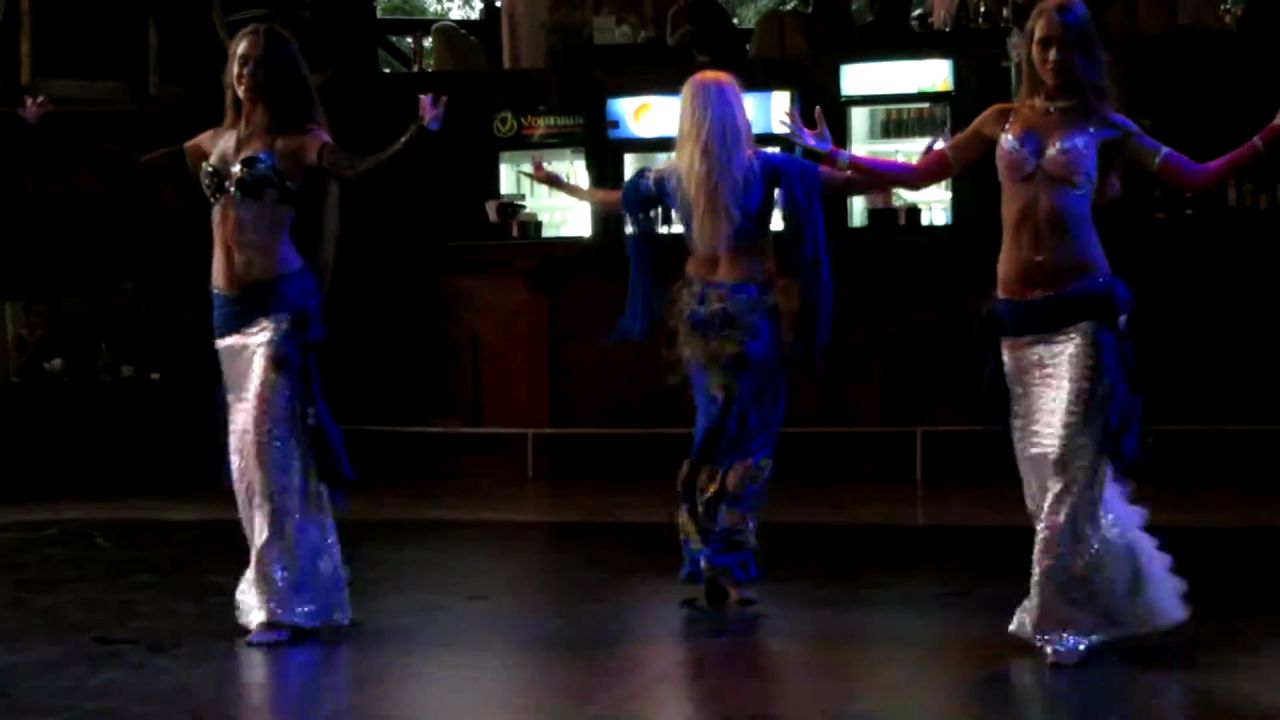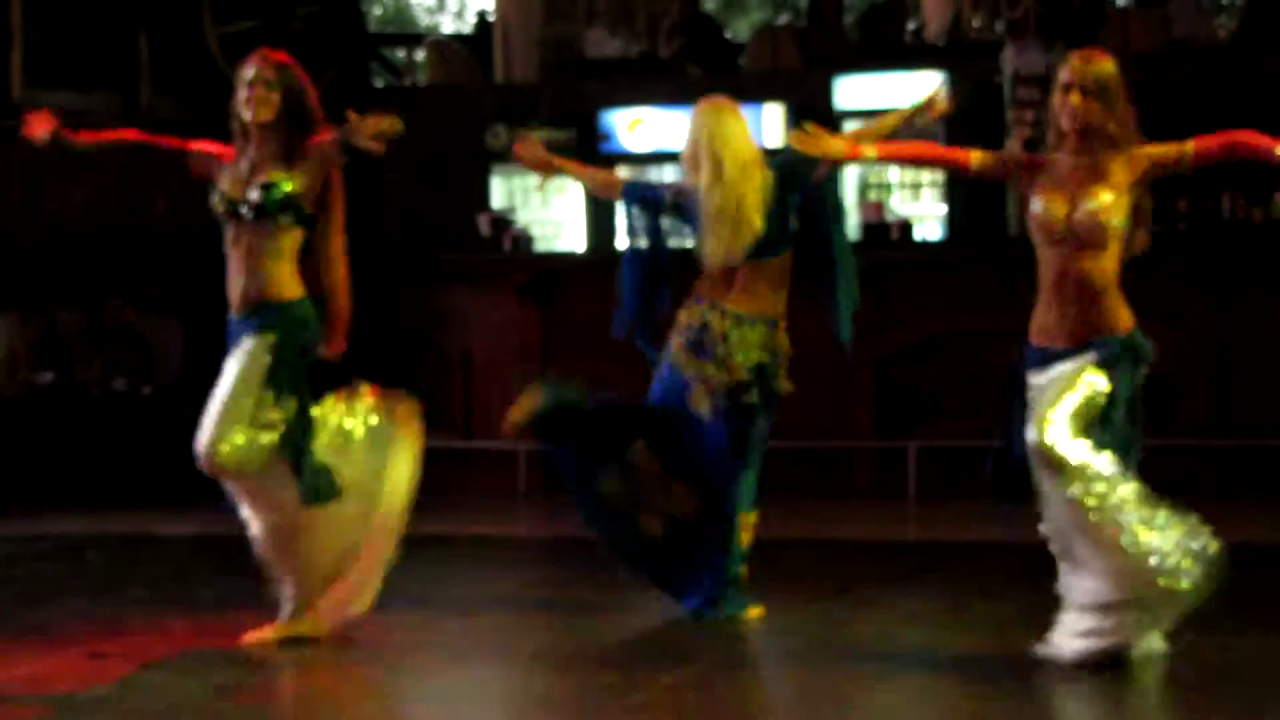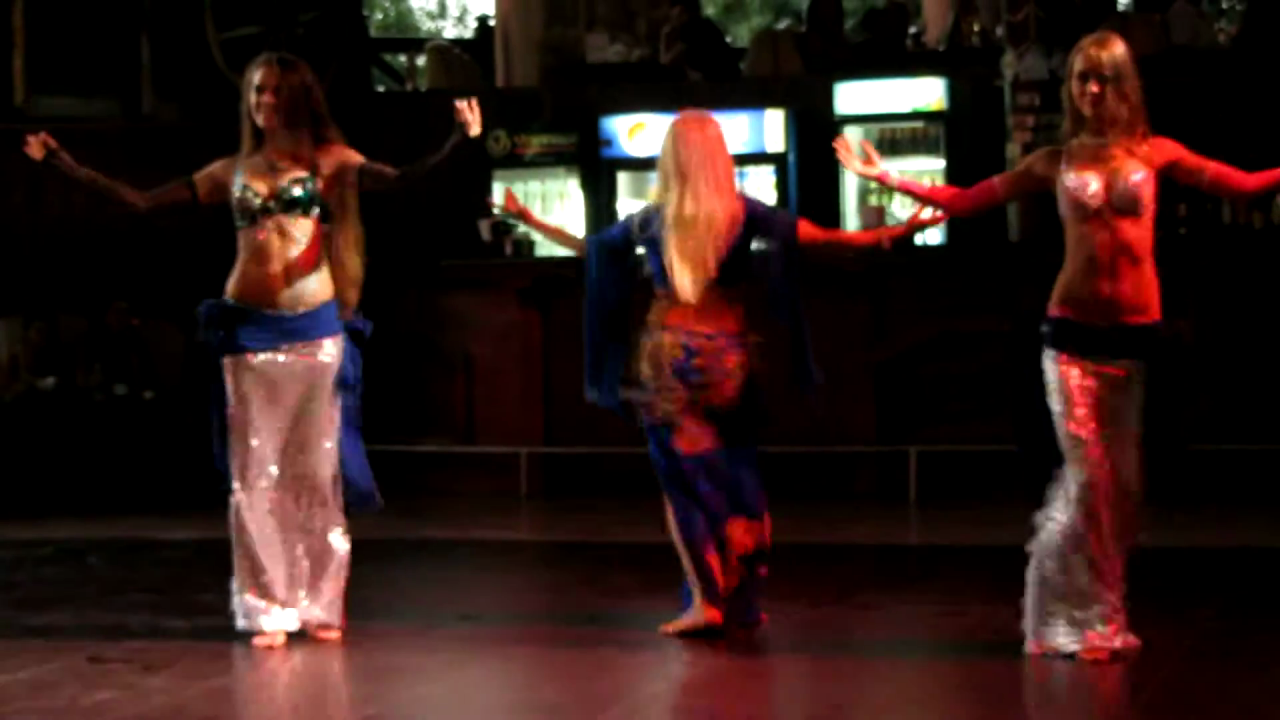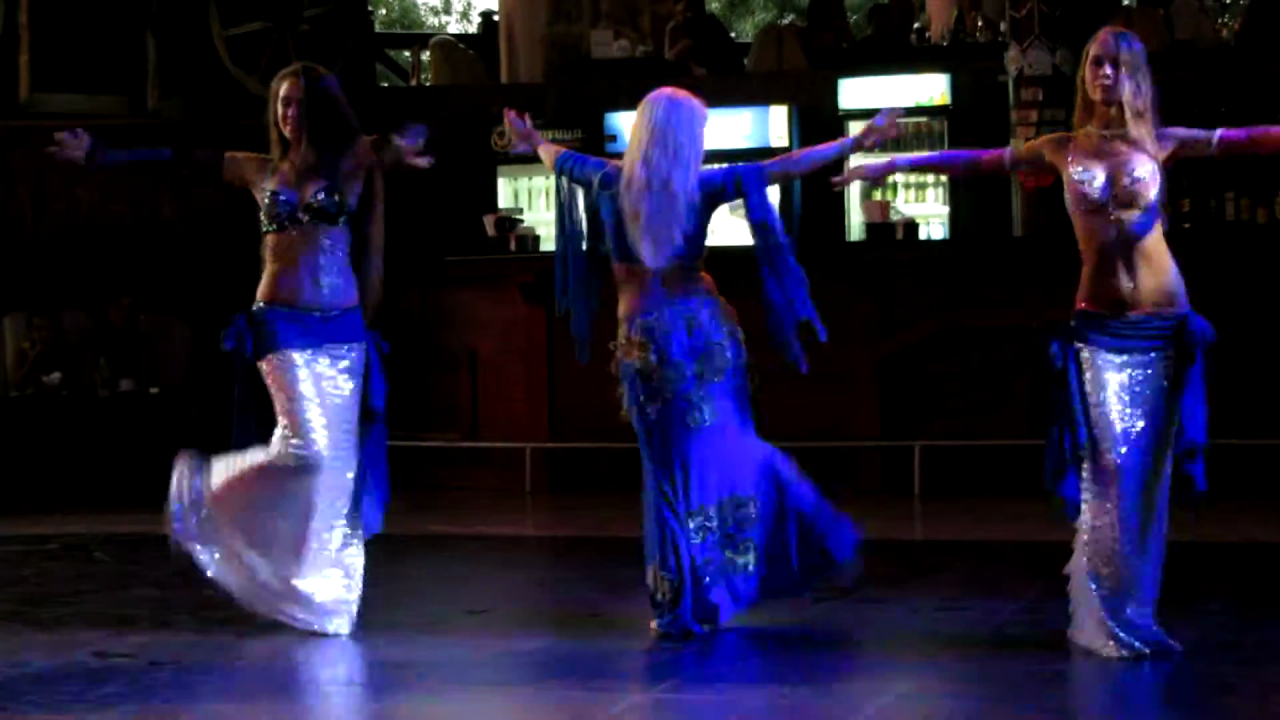
dt=1s
person 1, frame 1
left shoulder: (1105, 124)
right shoulder: (1001, 119)
left elbow: (1194, 177)
right elbow: (919, 174)
right wrist: (837, 156)
left hip: (1082, 305)
right hip: (1017, 311)
left knee: (1066, 459)
right knee: (1041, 464)
left ankle: (1061, 620)
right ankle: (1092, 600)
person 1, frame 2
left shoulder: (1133, 165)
right shoulder: (1033, 170)
left elbow: (1228, 145)
right elbow: (952, 158)
right wrist: (859, 151)
left hip: (1107, 350)
right hip: (1046, 355)
left knee: (1057, 440)
right knee: (1069, 492)
left ankle: (1166, 564)
right ankle: (1112, 618)
person 1, frame 3
left shoulder: (1154, 152)
right shoulder: (1053, 161)
right elbow: (963, 201)
right wrist: (884, 176)
left hip: (1137, 335)
right hip: (1073, 334)
left knee: (1123, 480)
right knee: (1086, 477)
left ankle: (1102, 614)
right ankle: (1075, 619)
person 1, frame 4
left shoulder: (1159, 142)
right shoulder: (1060, 147)
right elbow: (977, 161)
right wrist: (897, 163)
left hip: (1163, 323)
right hip: (1099, 327)
left knee: (1148, 470)
right knee: (1110, 467)
left ankle: (1131, 612)
right ankle: (1105, 617)
person 2, frame 1
left shoulder: (300, 139)
right shoulder: (216, 141)
left elbow: (356, 168)
right elbow: (137, 164)
left wrist: (418, 132)
left hip: (280, 303)
right hip: (229, 309)
left knee: (270, 446)
right knee: (250, 449)
left ankle: (288, 599)
right ankle: (275, 589)
person 2, frame 2
left shoulder: (311, 155)
right shoulder: (224, 162)
left elbow: (353, 138)
right elbow: (142, 141)
left wrist: (369, 133)
right wrist: (64, 138)
left hip: (281, 322)
right hip: (246, 326)
left knee: (221, 448)
right knee: (271, 462)
right ankle: (310, 595)
person 2, frame 3
left shoulder: (330, 160)
right shoulder: (232, 170)
left elbow: (404, 181)
right elbow: (144, 201)
left wrist: (462, 142)
right wrist: (63, 162)
left hip: (314, 326)
right hip: (247, 328)
left knee: (315, 466)
right knee: (257, 469)
left ankle: (321, 605)
right ankle: (270, 607)
person 2, frame 4
left shoulder: (352, 161)
right shoulder: (254, 168)
left elbow: (410, 148)
right elbow: (176, 162)
left wrist: (403, 147)
right wrist: (96, 152)
left hip: (341, 326)
right hip: (279, 325)
left knee: (336, 462)
right knee: (306, 451)
left ankle: (315, 598)
right ankle: (209, 490)
person 3, frame 1
left shoulder: (670, 174)
right shoulder: (761, 165)
left elbow: (615, 199)
right elbow: (846, 182)
left wrist: (562, 186)
left hip: (697, 303)
right hip: (751, 306)
left knee: (714, 429)
right knee: (753, 432)
left ankle: (708, 555)
right ankle: (728, 549)
person 3, frame 2
left shoulder: (689, 193)
right shoulder: (778, 176)
left elbow: (610, 185)
left wrist: (552, 163)
right wrist: (918, 112)
left hip: (700, 329)
right hip: (755, 339)
left knee: (667, 432)
right knee: (736, 462)
left ankle: (554, 408)
right ankle: (721, 592)
person 3, frame 3
left shoulder: (650, 219)
right shoulder: (743, 212)
left elbow: (585, 247)
right elbow: (825, 240)
left wrist: (529, 220)
right wrist: (901, 230)
left hip: (668, 355)
right hip: (729, 355)
left knee: (683, 481)
right knee: (737, 478)
left ankle: (706, 600)
right ankle: (740, 599)
person 3, frame 4
left shoulder: (608, 179)
right shoulder: (703, 185)
left elbow: (556, 157)
right elbow: (785, 166)
left wrist: (532, 142)
right wrist: (857, 141)
left hip: (644, 338)
right hip: (705, 326)
left knee: (671, 472)
right knee: (734, 449)
left ankle: (680, 608)
